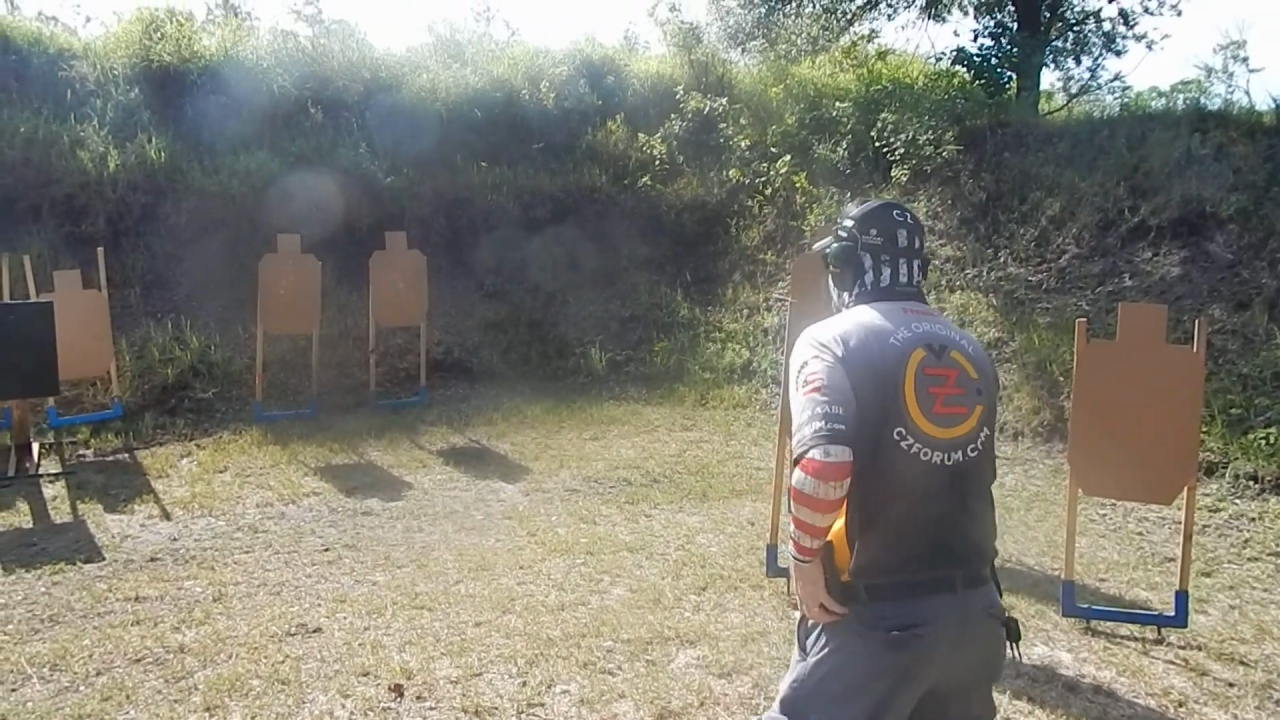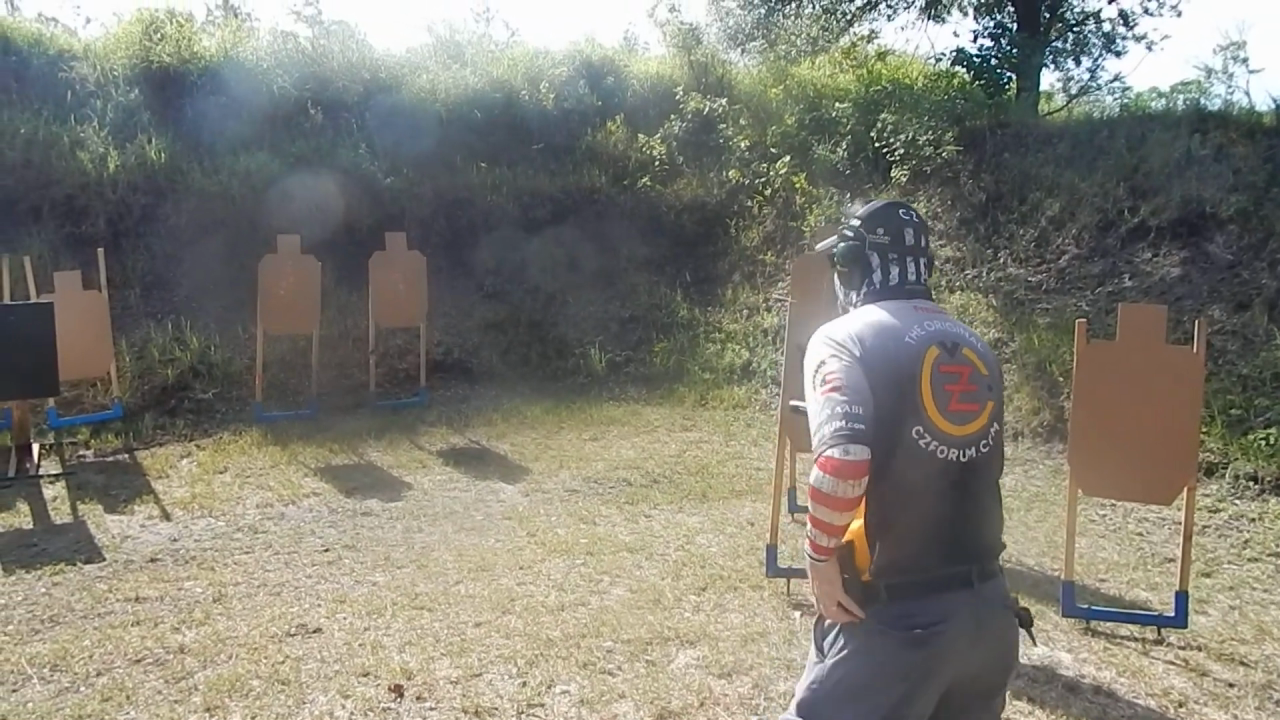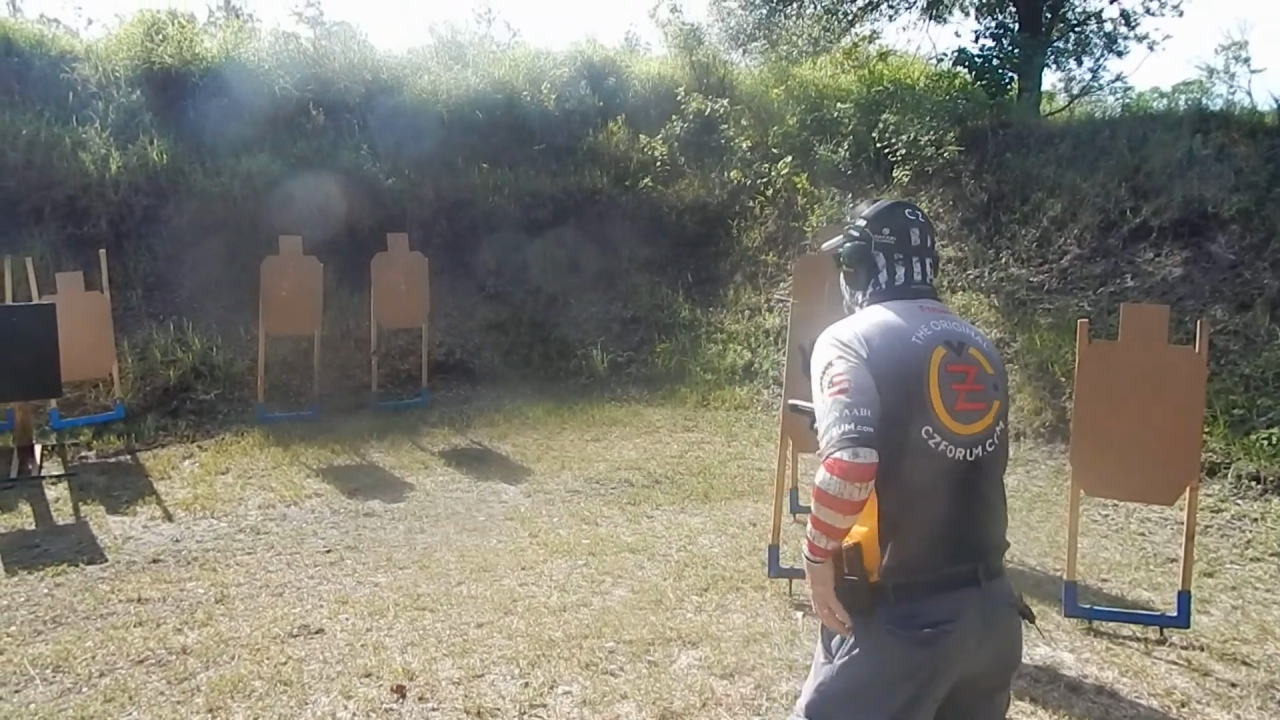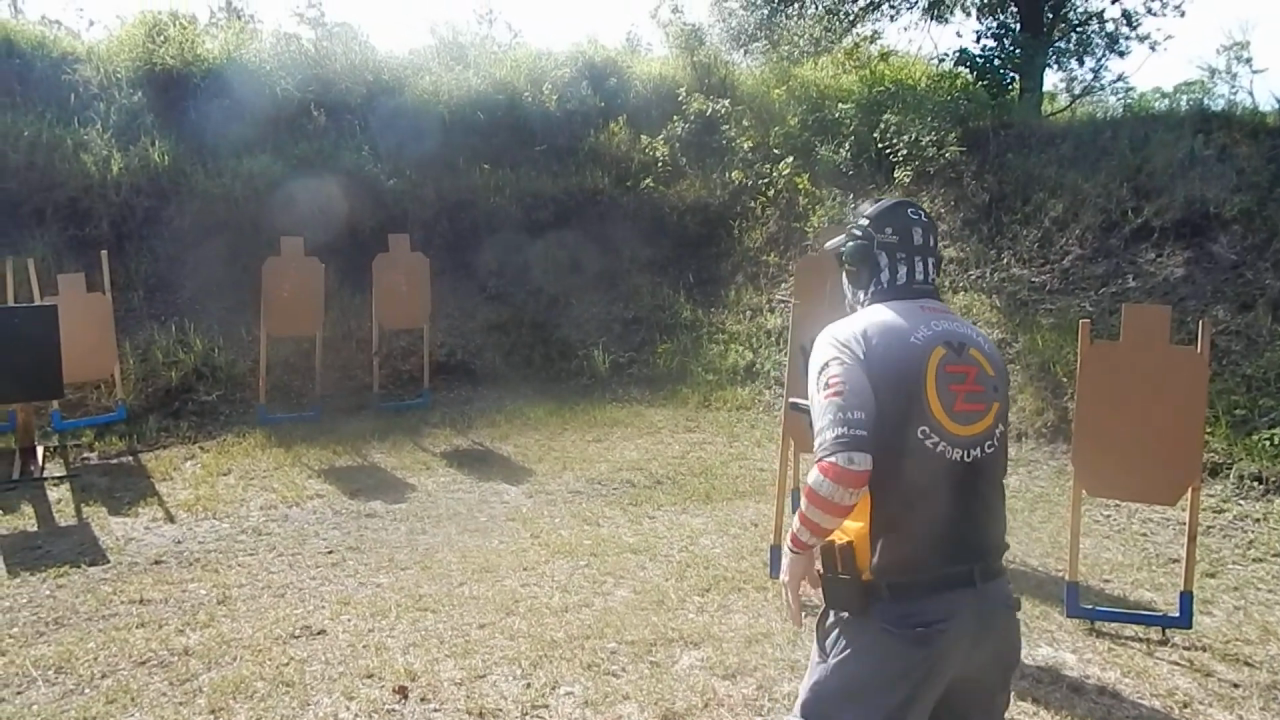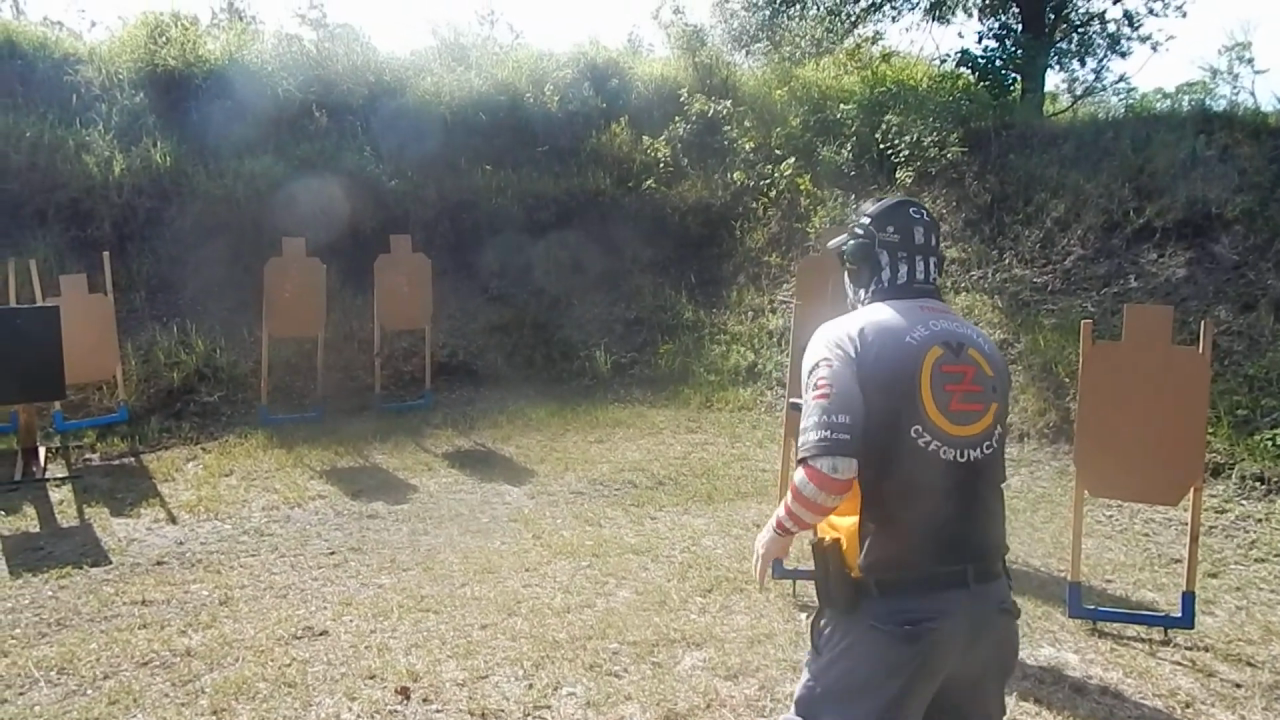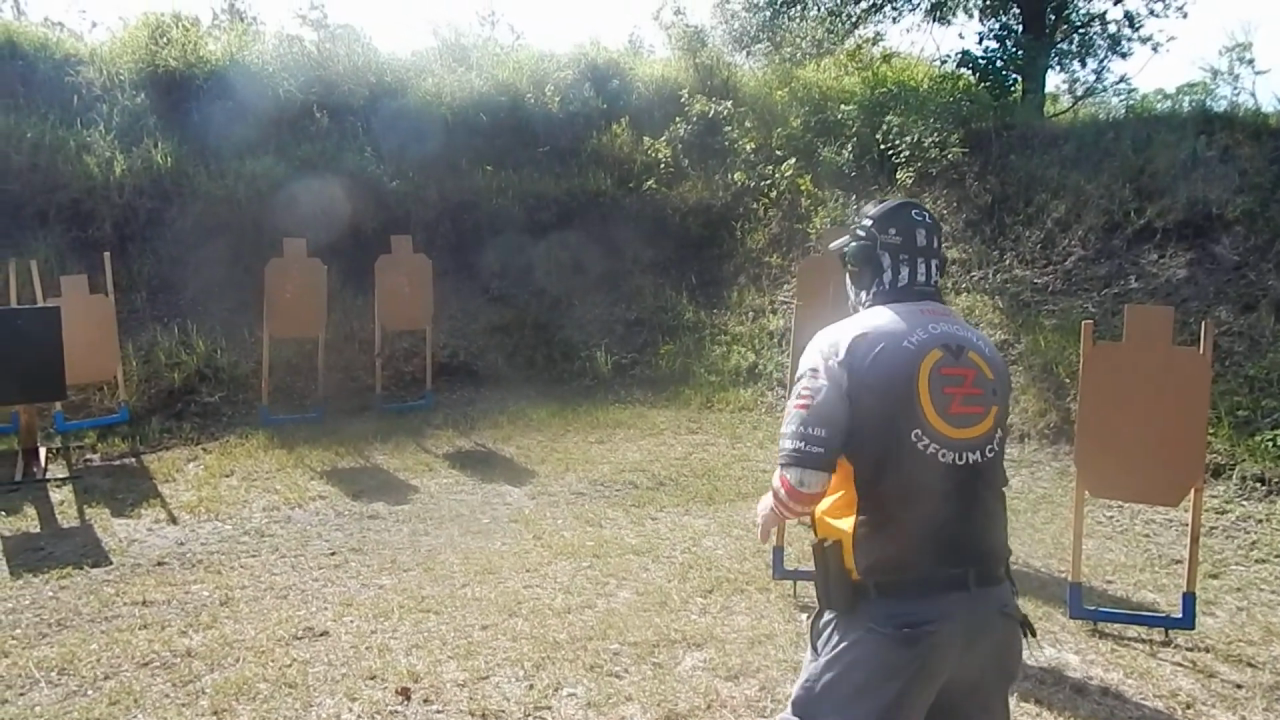
dt=0.1s
person 1, frame 1
left shoulder: (831, 339)
right shoulder: (971, 350)
left elbow: (823, 466)
right elbow: (966, 462)
left wrist: (804, 555)
left hip: (876, 613)
right hip: (972, 605)
person 1, frame 2
left shoulder: (845, 339)
right shoulder: (976, 347)
left elbow: (841, 465)
right elbow: (975, 459)
left wrist: (820, 555)
left hip: (893, 613)
right hip: (984, 600)
person 1, frame 3
left shoulder: (853, 339)
right shoulder: (980, 346)
left elbow: (850, 468)
left wrist: (818, 555)
left hip: (899, 613)
right hip: (989, 599)
person 1, frame 4
left shoulder: (851, 339)
right shoulder: (983, 347)
left elbow: (844, 471)
right elbow: (975, 462)
left wrist: (800, 546)
left hip: (894, 612)
right hip: (986, 600)
person 1, frame 5
left shoulder: (847, 340)
right shoulder: (985, 349)
left elbow: (826, 473)
right elbow: (980, 466)
left wrist: (781, 529)
left hip: (889, 612)
right hip: (983, 600)
person 1, frame 6
left shoulder: (845, 344)
right shoulder: (987, 352)
left elbow: (802, 476)
right elbow: (980, 470)
left wrist: (774, 505)
left hip: (889, 615)
right hip: (986, 603)
